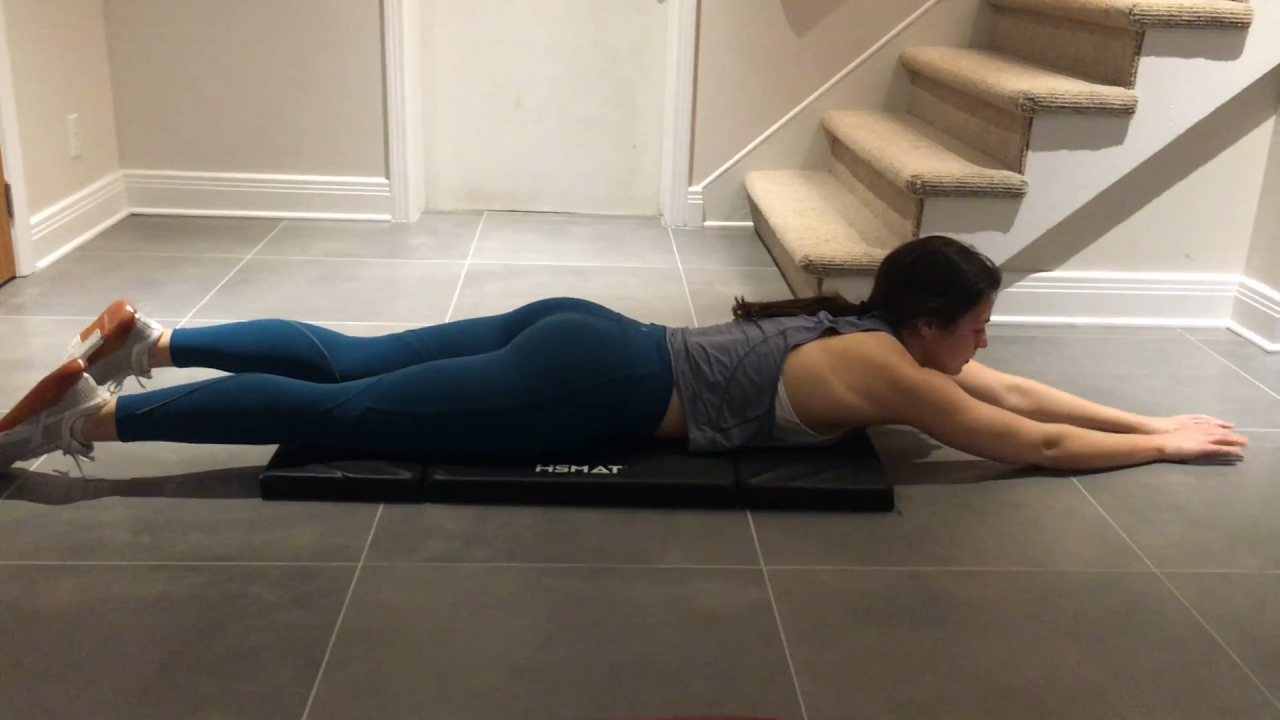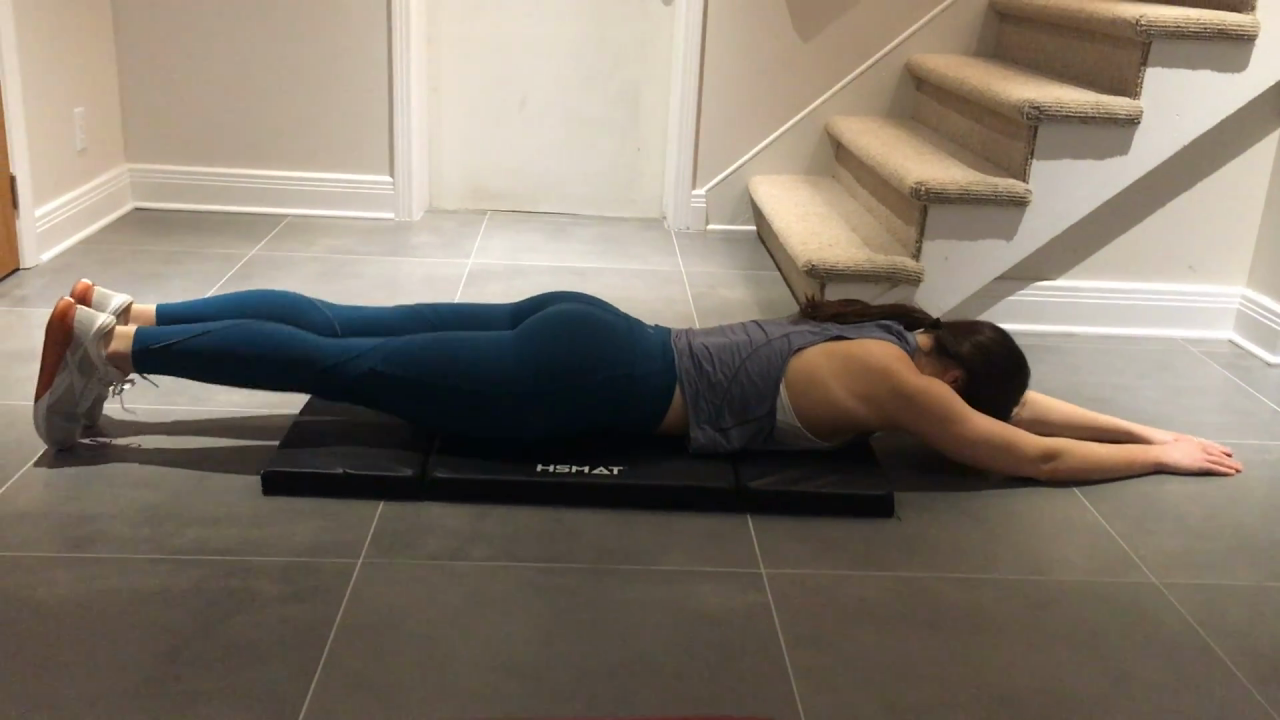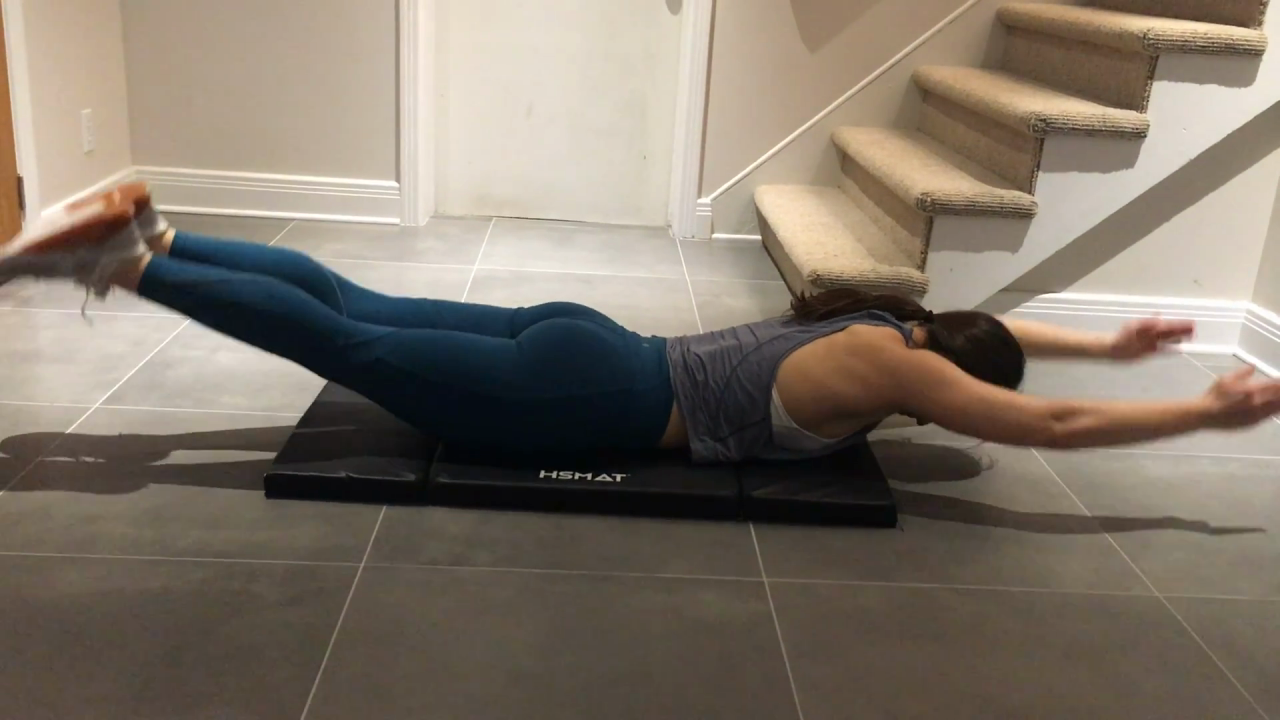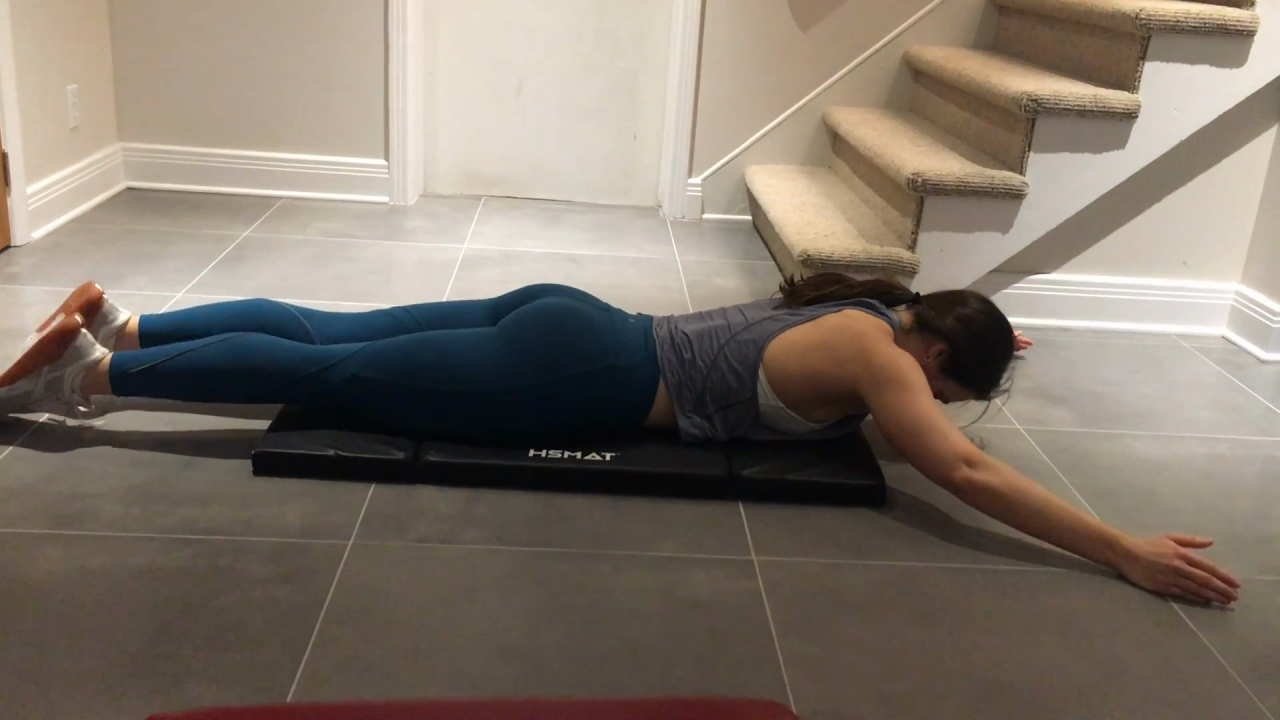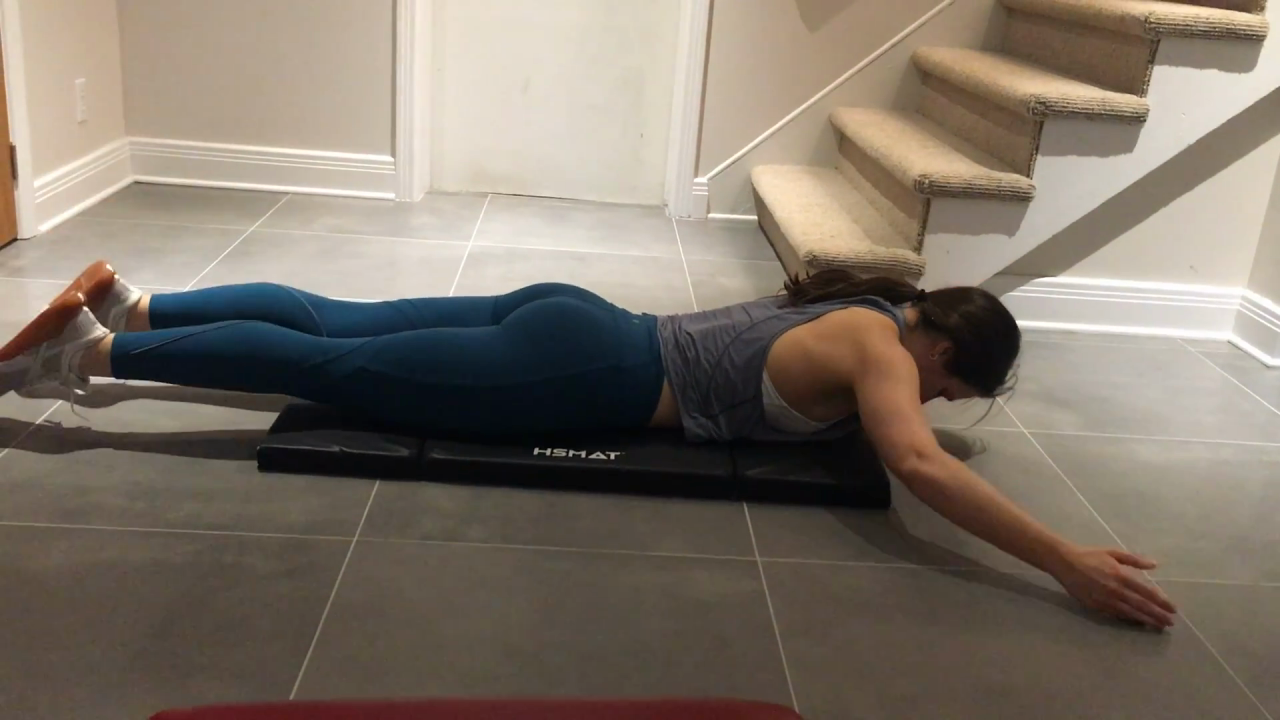
dt=1s
person 1, frame 1
left shoulder: (876, 331)
right shoulder: (891, 377)
left elbow: (1012, 391)
right elbow: (1035, 445)
left wrist: (1145, 417)
right wrist: (1173, 447)
left hip: (580, 337)
right hip: (591, 391)
left knee: (346, 362)
right knee: (342, 414)
left ankle: (149, 338)
person 1, frame 2
left shoulder: (892, 336)
right shoulder: (891, 379)
left elbow: (1011, 397)
right elbow: (1031, 453)
left wrist: (1141, 425)
right wrist: (1164, 458)
left hip: (584, 334)
right hip: (589, 378)
left knee: (345, 327)
right knee: (350, 362)
left ankle: (123, 313)
right ankle: (113, 345)
person 1, frame 3
left shoulder: (891, 321)
right shoulder: (889, 366)
left elbow: (989, 334)
right elbow: (1046, 425)
left wrist: (1112, 342)
left hip: (574, 344)
right hip: (584, 398)
left knee: (353, 315)
right knee: (350, 350)
left ankle: (148, 233)
right ankle: (128, 262)
person 1, frame 4
left shoulder: (870, 309)
right shoulder: (876, 357)
right elbow: (967, 472)
left wrist: (979, 332)
right wrist: (1127, 553)
left hip: (564, 323)
right hip: (572, 375)
left knee: (329, 334)
right knee: (331, 374)
left ankle: (116, 326)
person 1, frame 5
left shoulder: (867, 308)
right shoulder: (881, 349)
right elbow: (920, 466)
left wrist: (939, 336)
right wrist: (1068, 561)
left hip: (570, 321)
right hip: (578, 374)
left knee: (338, 323)
right knee: (332, 366)
left ankle: (128, 305)
right ankle: (95, 346)
